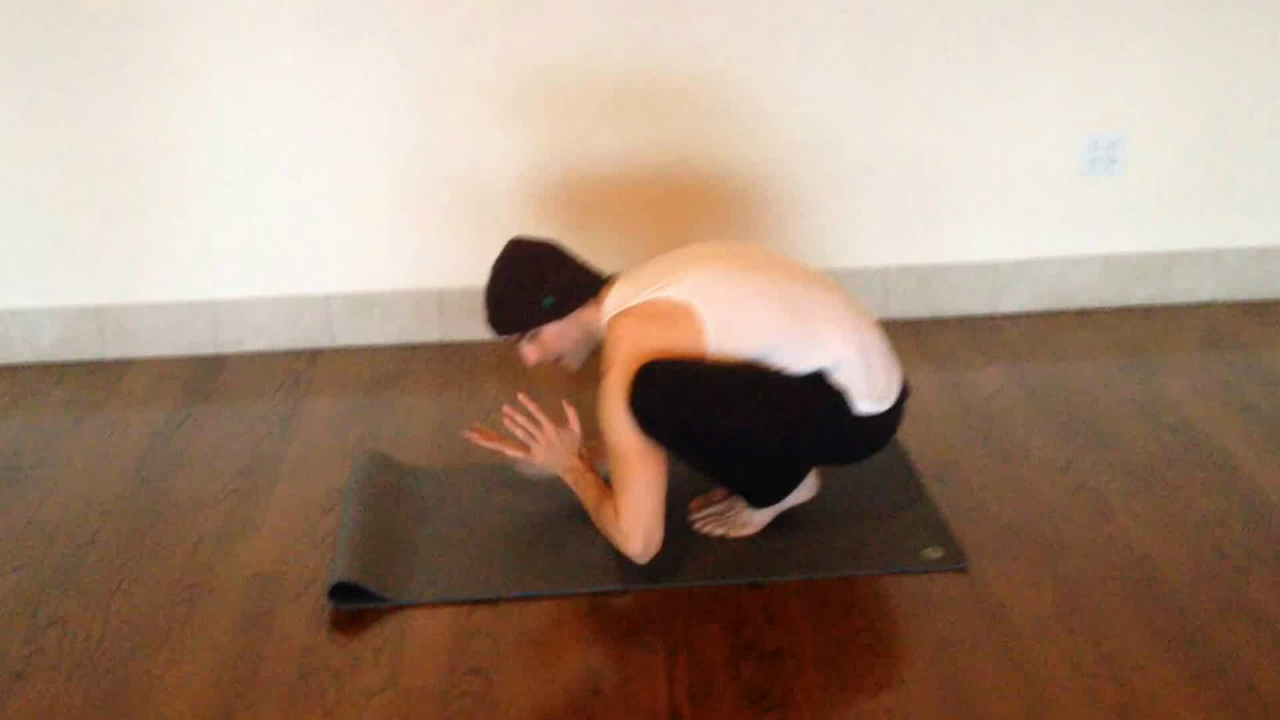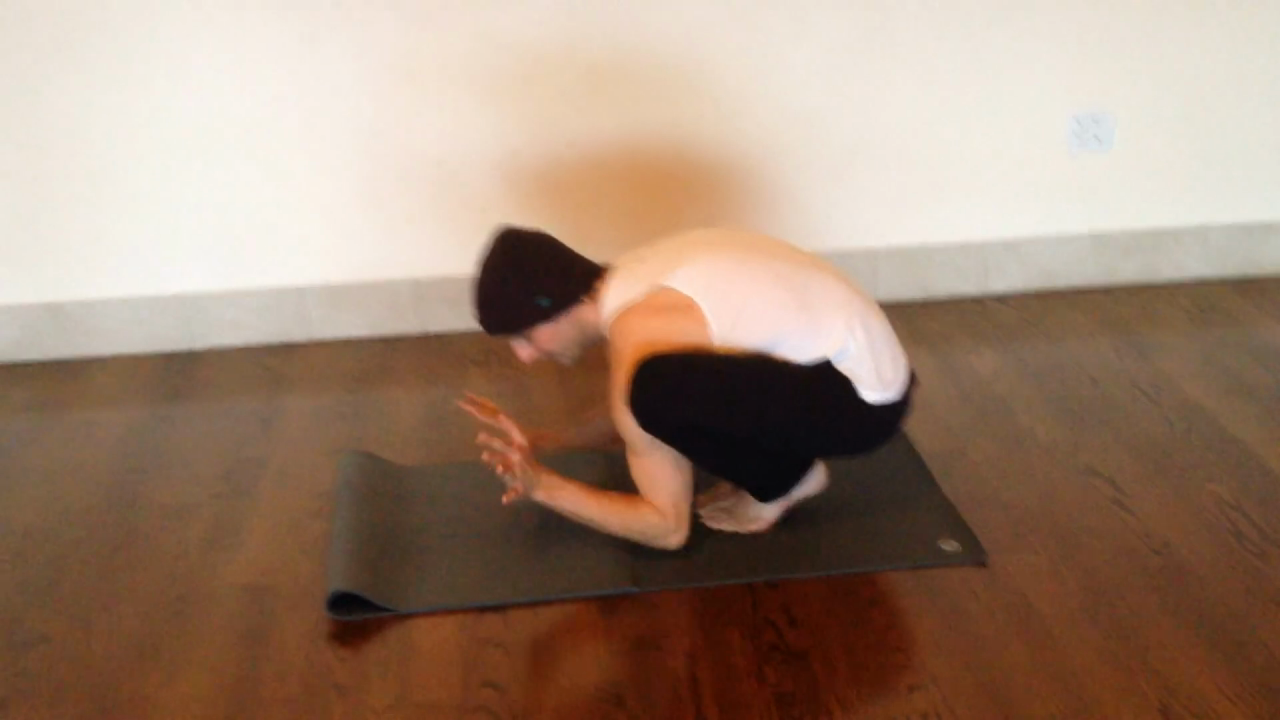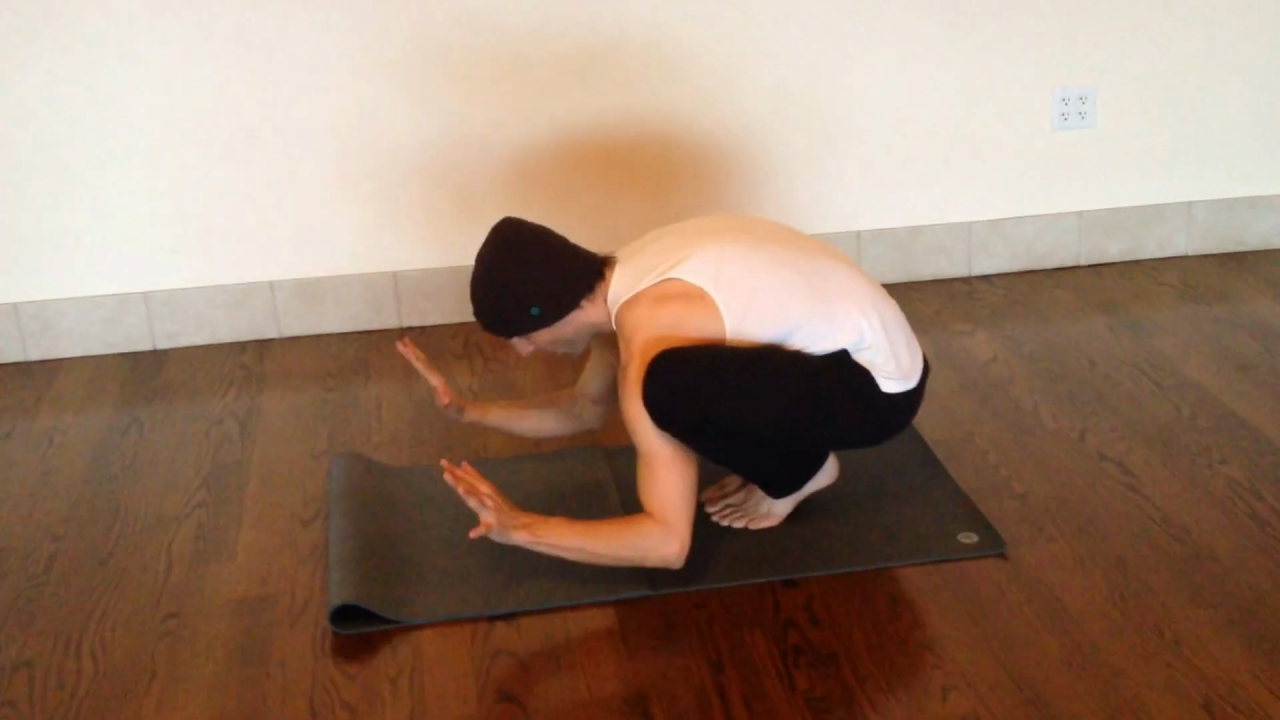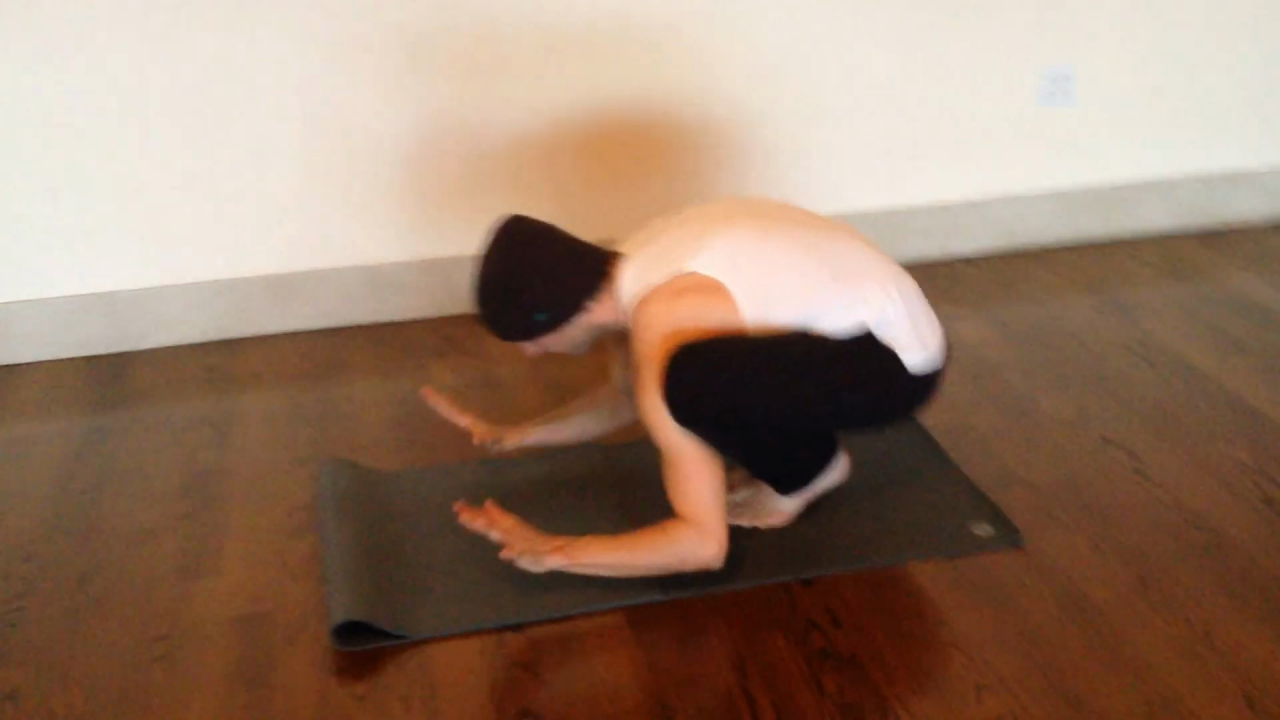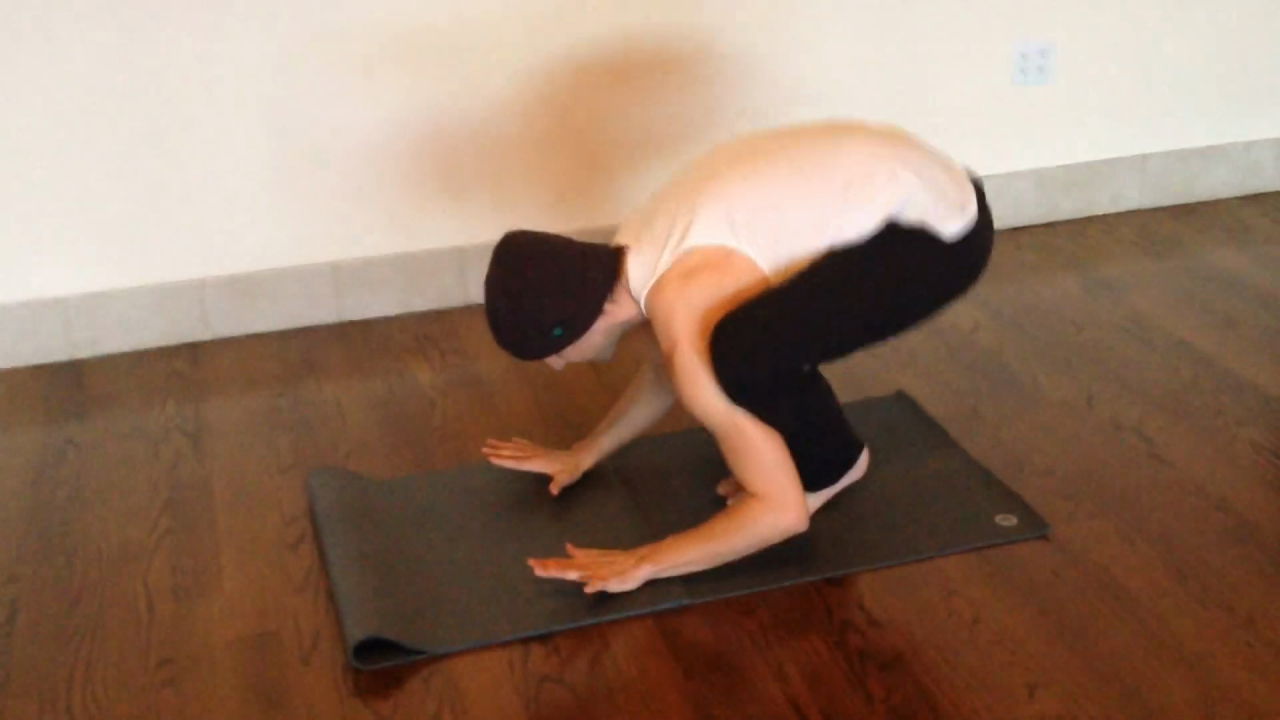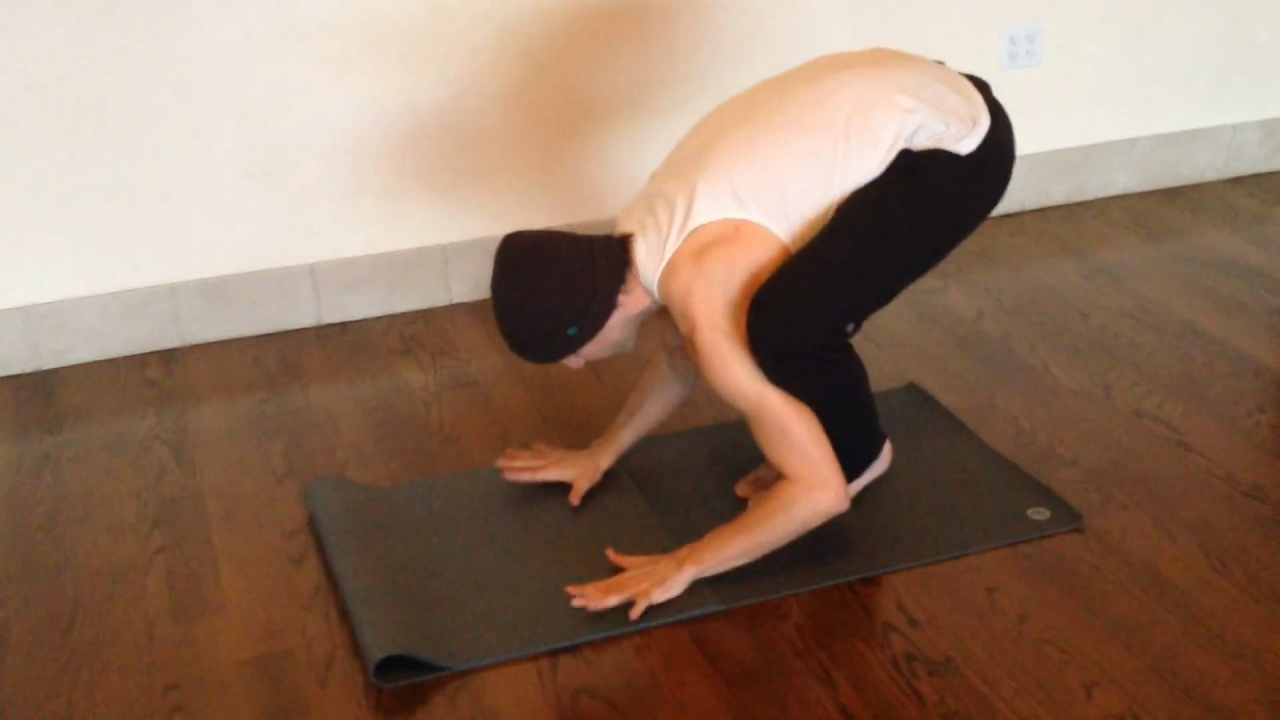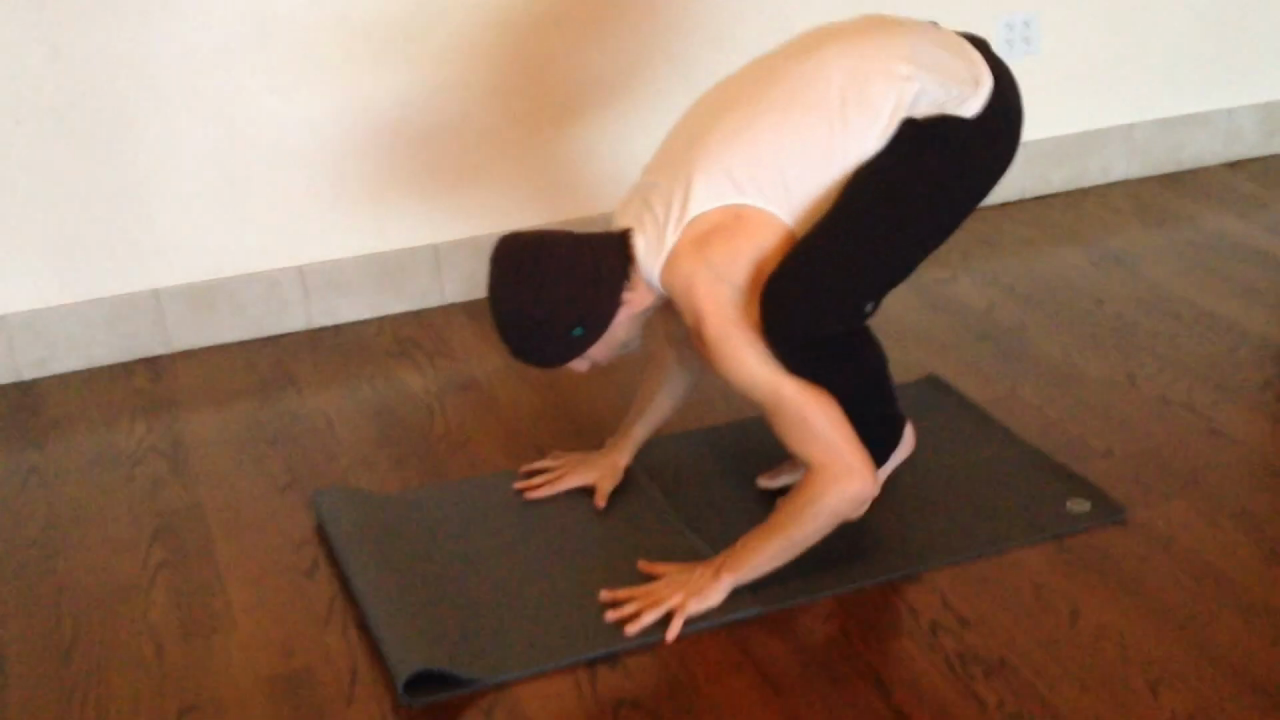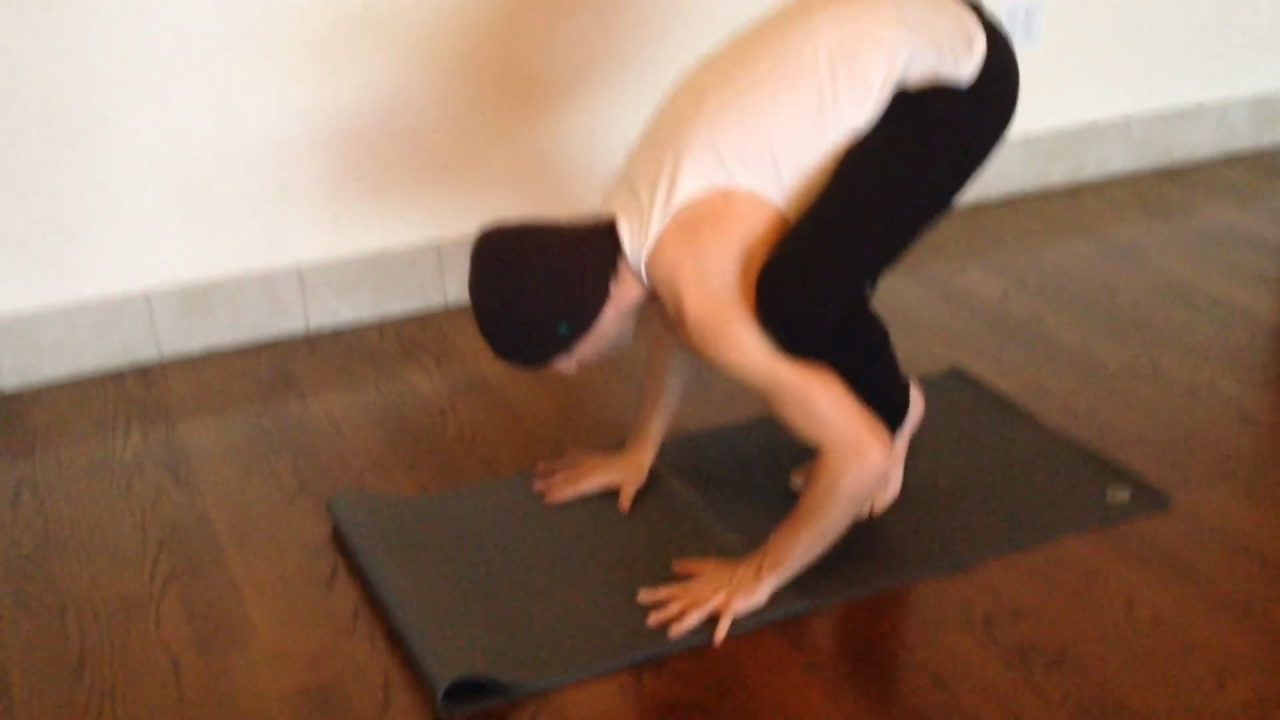
dt=0.4s
person 1, frame 1
left shoulder: (629, 363)
right shoulder: (632, 297)
left elbow: (639, 542)
right elbow: (641, 434)
left hip: (857, 410)
right hip: (850, 360)
left knee: (657, 392)
left ankle: (779, 489)
right ankle: (771, 472)
person 1, frame 2
left shoulder: (638, 349)
right shoulder: (628, 284)
left elbow: (669, 527)
right elbow: (639, 417)
right wrist: (542, 442)
left hip: (865, 398)
right hip: (855, 348)
left knee: (660, 388)
left ankle: (786, 482)
right ankle: (782, 463)
person 1, frame 3
left shoulder: (650, 339)
right shoulder: (622, 280)
left elbow: (668, 542)
right elbow: (587, 406)
left wrist: (522, 527)
right wrist: (472, 411)
left hip: (880, 387)
right hip: (851, 336)
left knee: (672, 384)
left ankle: (798, 474)
right ankle: (781, 457)
person 1, frame 4
left shoulder: (661, 339)
right shoulder: (624, 270)
left elbow: (704, 543)
right elbow: (628, 397)
left wrist: (552, 550)
right wrist: (511, 436)
left hip: (900, 361)
right hip: (863, 315)
left knee: (690, 378)
left ankle: (809, 470)
right ankle: (796, 453)
person 1, frame 5
left shoulder: (687, 321)
right shoulder: (634, 252)
left elbow: (783, 511)
left wrist: (641, 563)
right wrist: (583, 454)
left hip: (940, 225)
left knee: (744, 351)
left ankle: (830, 466)
right ankle: (798, 452)
person 1, frame 6
left shoulder: (707, 303)
right shoulder: (639, 236)
left elbow: (822, 491)
right elbow: (680, 355)
left wrist: (682, 567)
right wrist: (602, 453)
left hip: (956, 142)
right hip: (889, 97)
left knee: (785, 325)
left ankle: (859, 455)
right ankle: (825, 436)
person 1, frame 7
left shoulder: (710, 293)
right shoulder: (640, 229)
left elbow: (849, 479)
right elbow: (684, 337)
left wrist: (719, 575)
right wrist: (618, 450)
left hip: (961, 104)
right hip: (886, 63)
left knee: (800, 313)
left ankle: (883, 439)
right ankle: (840, 424)
person 1, frame 8
left shoulder: (702, 288)
right shoulder: (631, 217)
left elbow: (865, 456)
left wrist: (760, 573)
right wrist: (641, 450)
left hip: (957, 67)
left knee: (800, 296)
left ankle: (890, 410)
right ankle: (869, 402)
